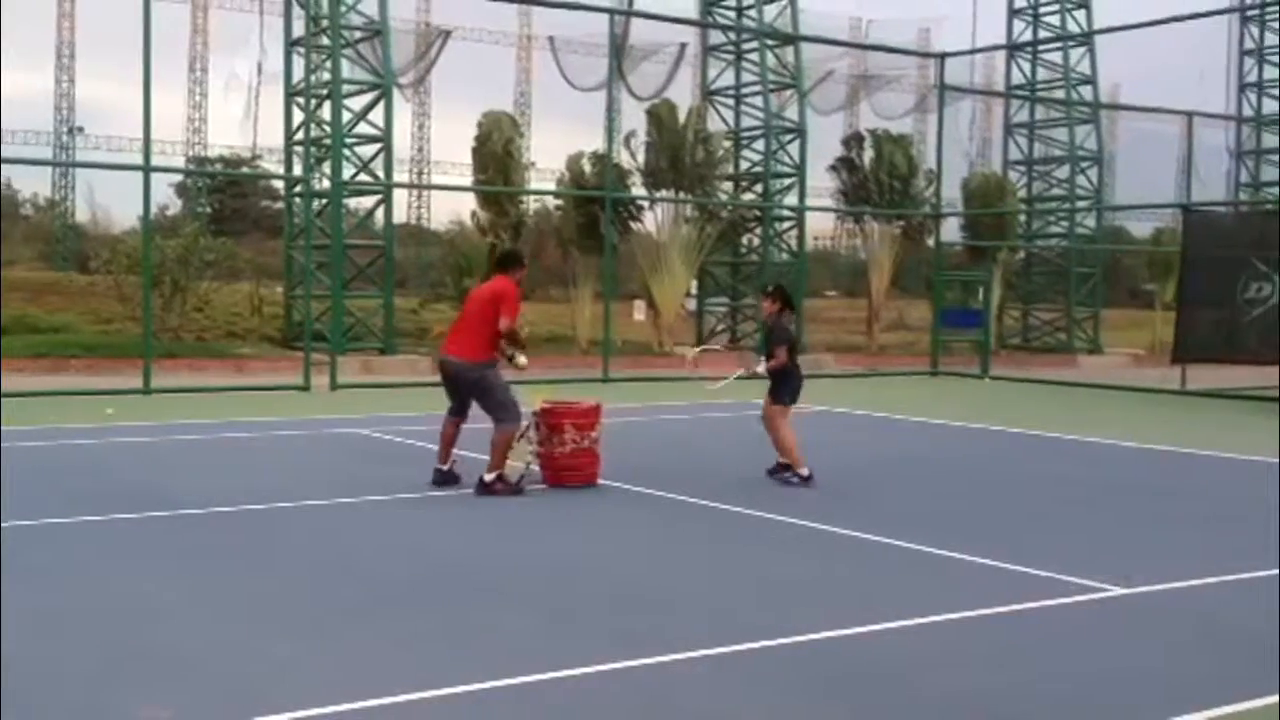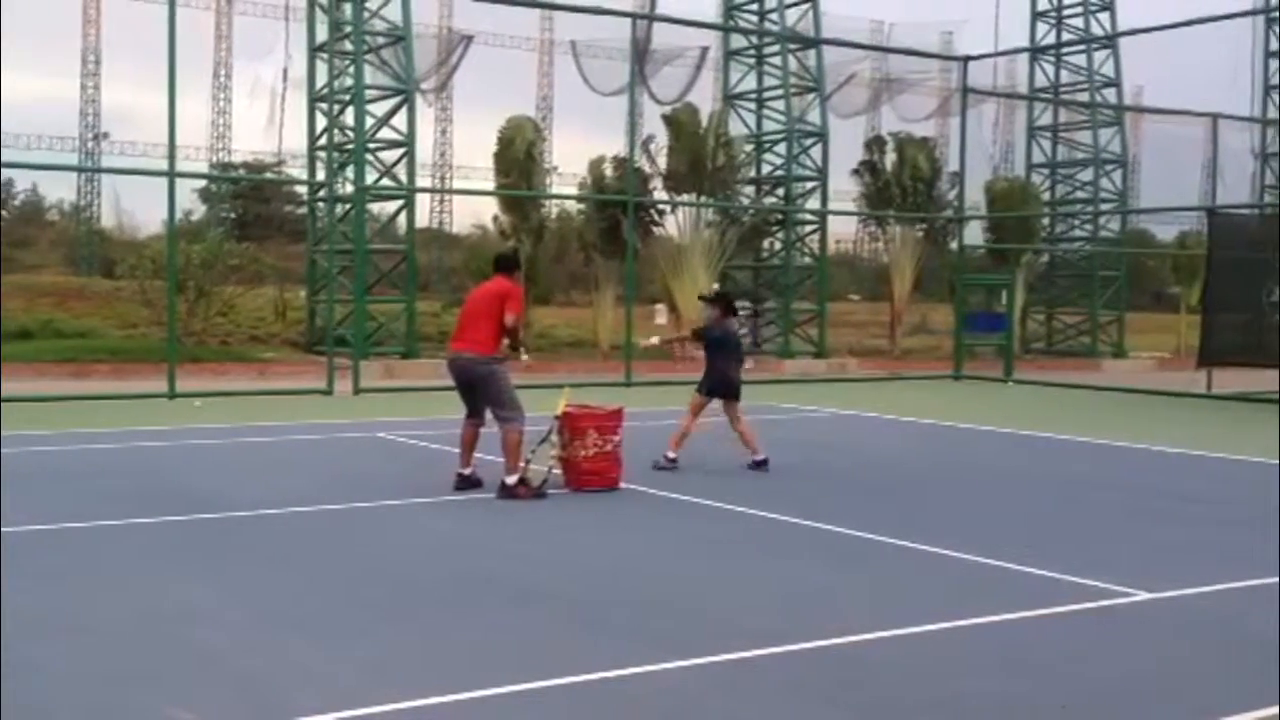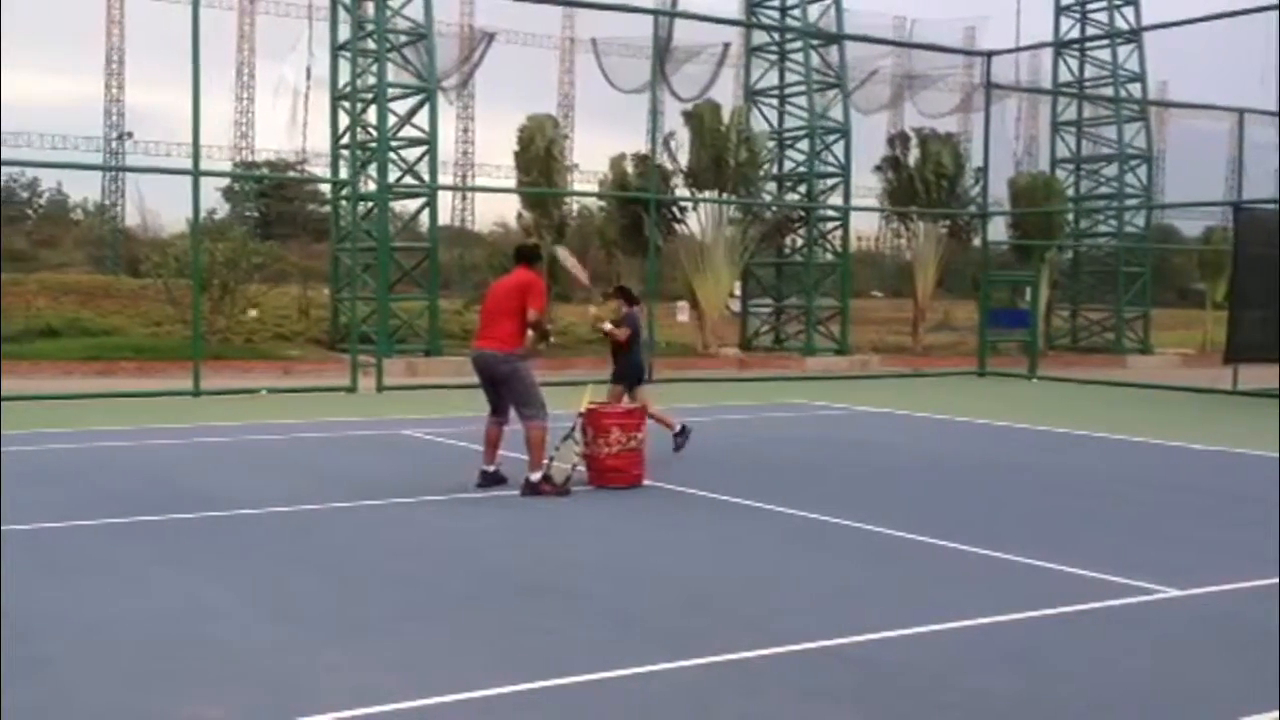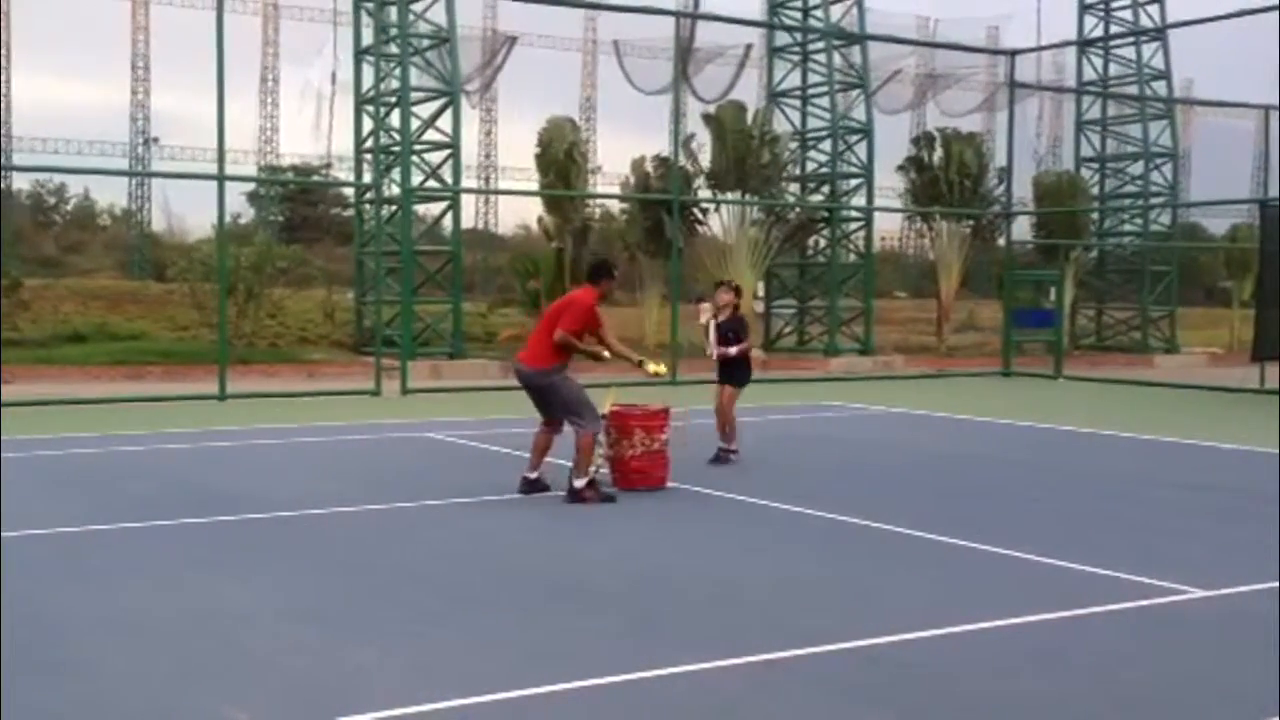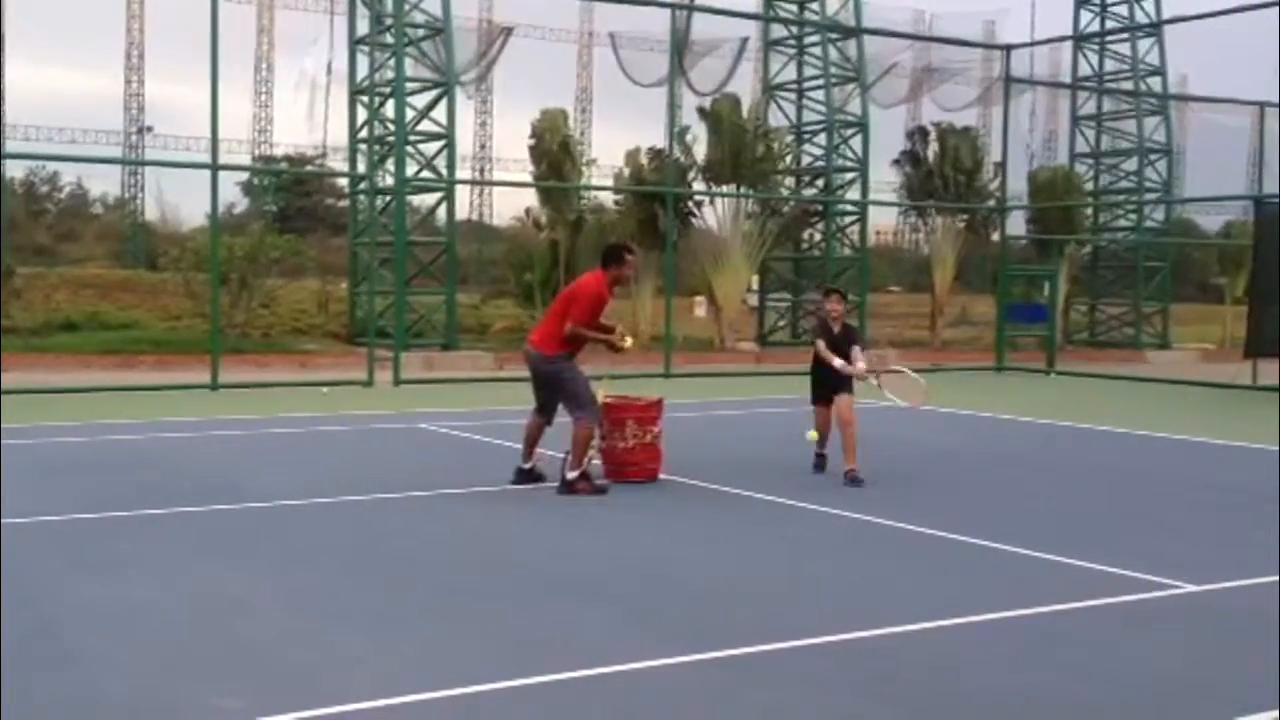
dt=1s
person 1, frame 1
left shoulder: (481, 289)
right shoulder: (510, 290)
right elbow: (506, 328)
left wrist: (506, 351)
right wrist: (519, 341)
left hip: (447, 358)
right hip: (475, 364)
left knee: (456, 413)
right knee: (509, 417)
left ankle: (443, 469)
right ankle: (491, 479)
person 1, frame 2
left shoulder: (477, 290)
right shoulder: (512, 289)
right elbow: (510, 323)
right wrist: (516, 343)
left hip: (456, 356)
right hip: (483, 359)
left knee: (474, 415)
right knee: (512, 417)
left ankle: (464, 473)
right ankle: (512, 481)
person 1, frame 3
left shoulder: (498, 283)
right shoulder: (534, 282)
right elbow: (532, 318)
right wrist: (543, 332)
left hip: (480, 352)
right hip: (506, 355)
left knee: (498, 412)
right knee: (535, 414)
left ankle: (488, 471)
right ankle: (535, 479)
person 1, frame 4
left shoulder: (585, 302)
right shoulder: (583, 302)
left elbow: (609, 340)
right elbow: (560, 338)
left wrist: (640, 361)
right wrist: (589, 351)
left hip: (527, 367)
right hip: (544, 370)
left knee: (552, 421)
right knee: (588, 421)
left ankle: (531, 477)
right ankle: (580, 486)
person 1, frame 5
left shoulder: (598, 285)
right shoulder: (593, 289)
left elbow: (586, 321)
right elbow: (570, 330)
left wrist: (612, 330)
right wrist: (605, 339)
left hip: (537, 350)
right hip: (553, 356)
left knee: (544, 411)
right knee: (587, 413)
left ankle: (526, 468)
right ankle: (573, 478)
person 2, frame 1
left shoulder: (777, 328)
right shoulder: (774, 324)
left elbow: (781, 359)
left wrist: (764, 369)
right wrist: (764, 361)
left hip: (786, 381)
right hip: (783, 380)
left knee: (781, 427)
right knee: (767, 418)
left ankle: (803, 472)
right ankle: (785, 461)
person 2, frame 2
left shoulder: (709, 330)
right shoulder: (733, 331)
left elbow: (683, 337)
right elbow: (739, 358)
left wrist: (660, 340)
right wrist: (736, 368)
left hip: (713, 378)
right hip: (733, 379)
left knee: (691, 416)
right knee: (736, 420)
left ankle: (670, 456)
right ankle: (759, 458)
person 2, frame 3
left shoulder: (630, 318)
right shoulder: (620, 319)
left elbow: (621, 337)
left wrist: (607, 327)
right wrist: (601, 322)
left hip: (628, 367)
right hip: (633, 366)
right knee: (643, 406)
right ankle: (677, 428)
person 2, frame 4
left shoulder: (738, 319)
right shoulder: (715, 320)
left elbow: (748, 344)
left wrist: (730, 351)
right wrist: (715, 351)
left hip: (739, 368)
right hip: (724, 368)
left knee: (726, 408)
right knee: (719, 409)
left ankle: (731, 448)
right ankle: (724, 447)
person 2, frame 5
left shoulder: (851, 331)
right shoulder: (820, 326)
left elbow: (857, 353)
right elbow: (822, 351)
left wrist: (860, 366)
right wrist: (839, 364)
left hip: (842, 381)
right hip: (820, 381)
left knee: (846, 419)
right knee: (823, 426)
left ankle: (850, 469)
right ankle: (820, 452)
